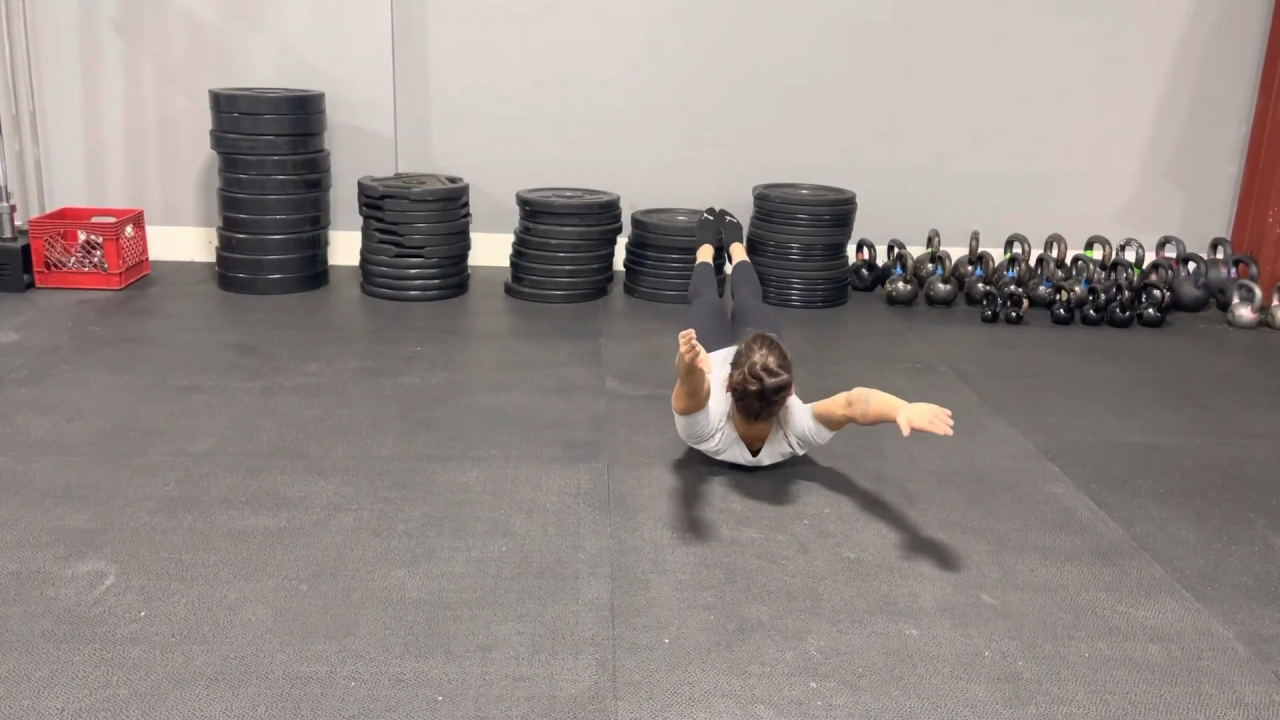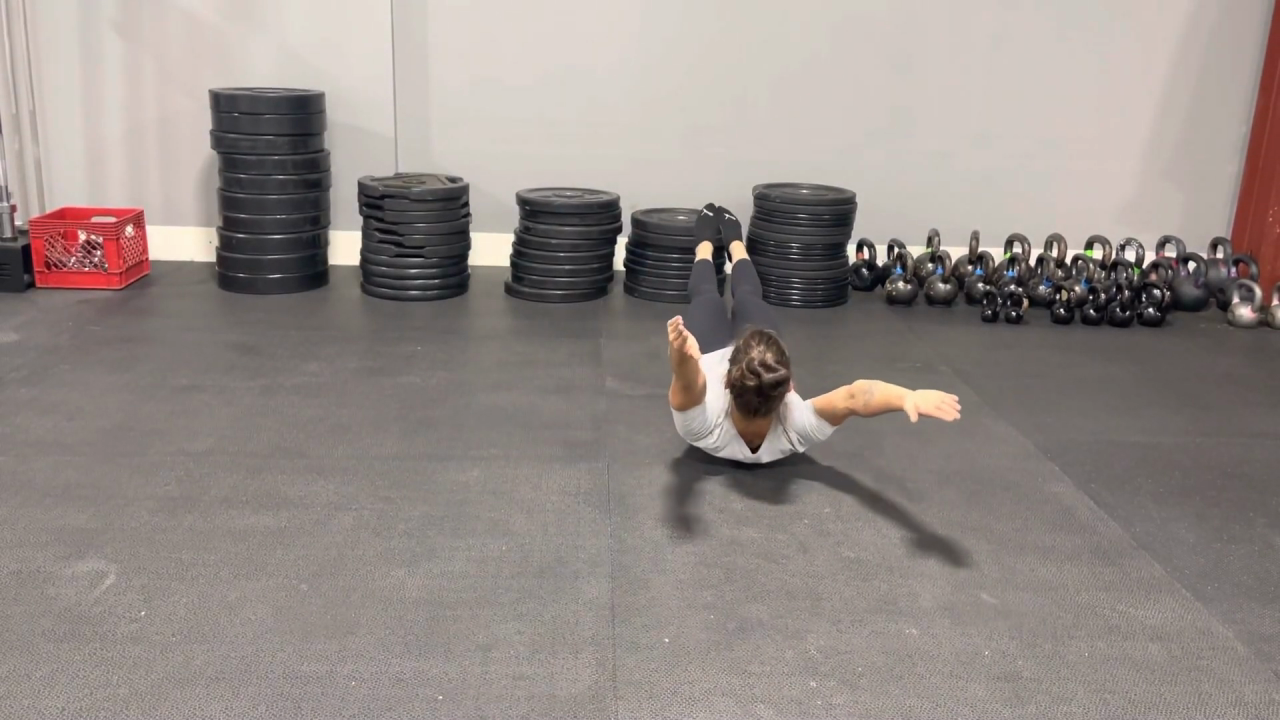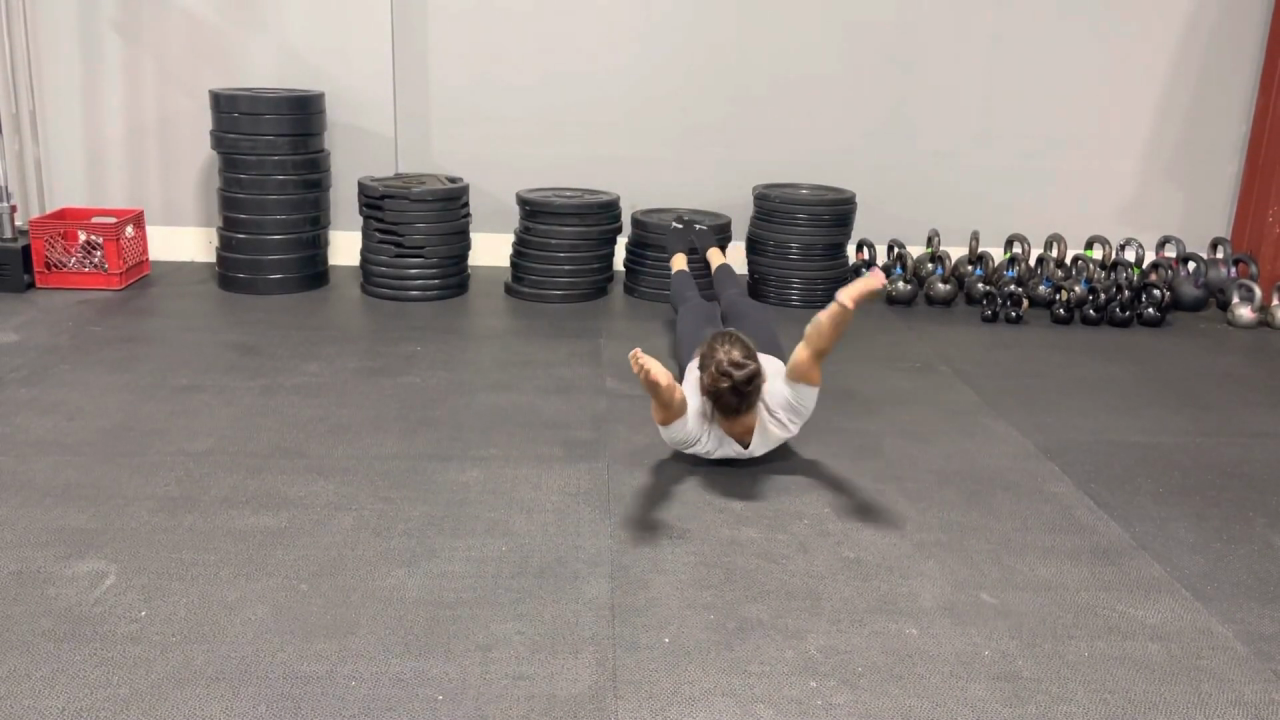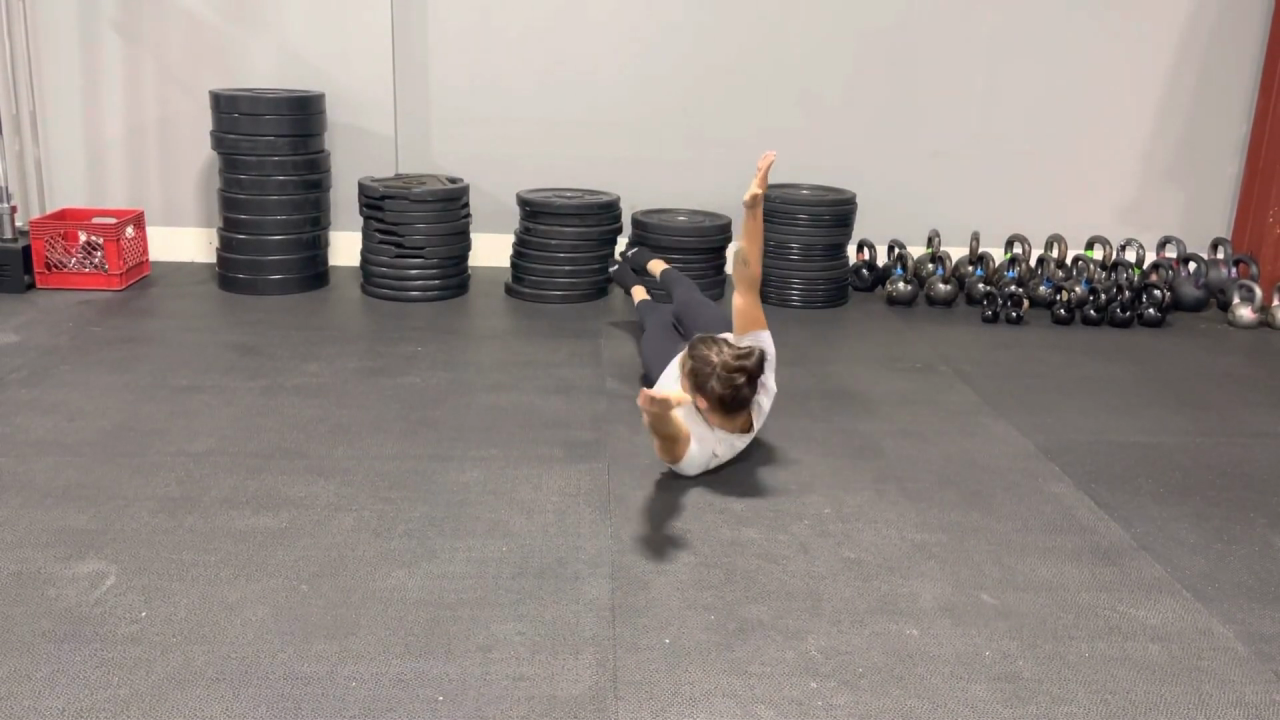
dt=0.5s
person 1, frame 1
left shoulder: (706, 430)
right shoulder: (794, 433)
left elbow: (692, 387)
right elbow: (852, 403)
left wrist: (690, 366)
right wrist: (904, 409)
left knee: (707, 301)
right knee: (748, 300)
left ankle: (707, 247)
right ankle: (734, 244)
person 1, frame 2
left shoulder: (704, 427)
right shoulder: (793, 430)
left elbow: (687, 379)
right elbow: (853, 396)
left wrist: (681, 356)
right wrist: (909, 396)
left knee: (706, 299)
right knee: (748, 299)
left ankle: (707, 242)
right ankle: (734, 242)
person 1, frame 3
left shoulder: (691, 434)
right shoulder: (784, 417)
right elbow: (813, 349)
right wrist: (844, 304)
left knee: (691, 306)
right knee: (738, 303)
left ankle: (678, 255)
right ankle: (710, 250)
person 1, frame 4
right shoulder: (759, 383)
right elbow: (747, 289)
left knee: (658, 319)
right knee: (687, 300)
left ankle: (636, 291)
right ankle: (647, 262)
